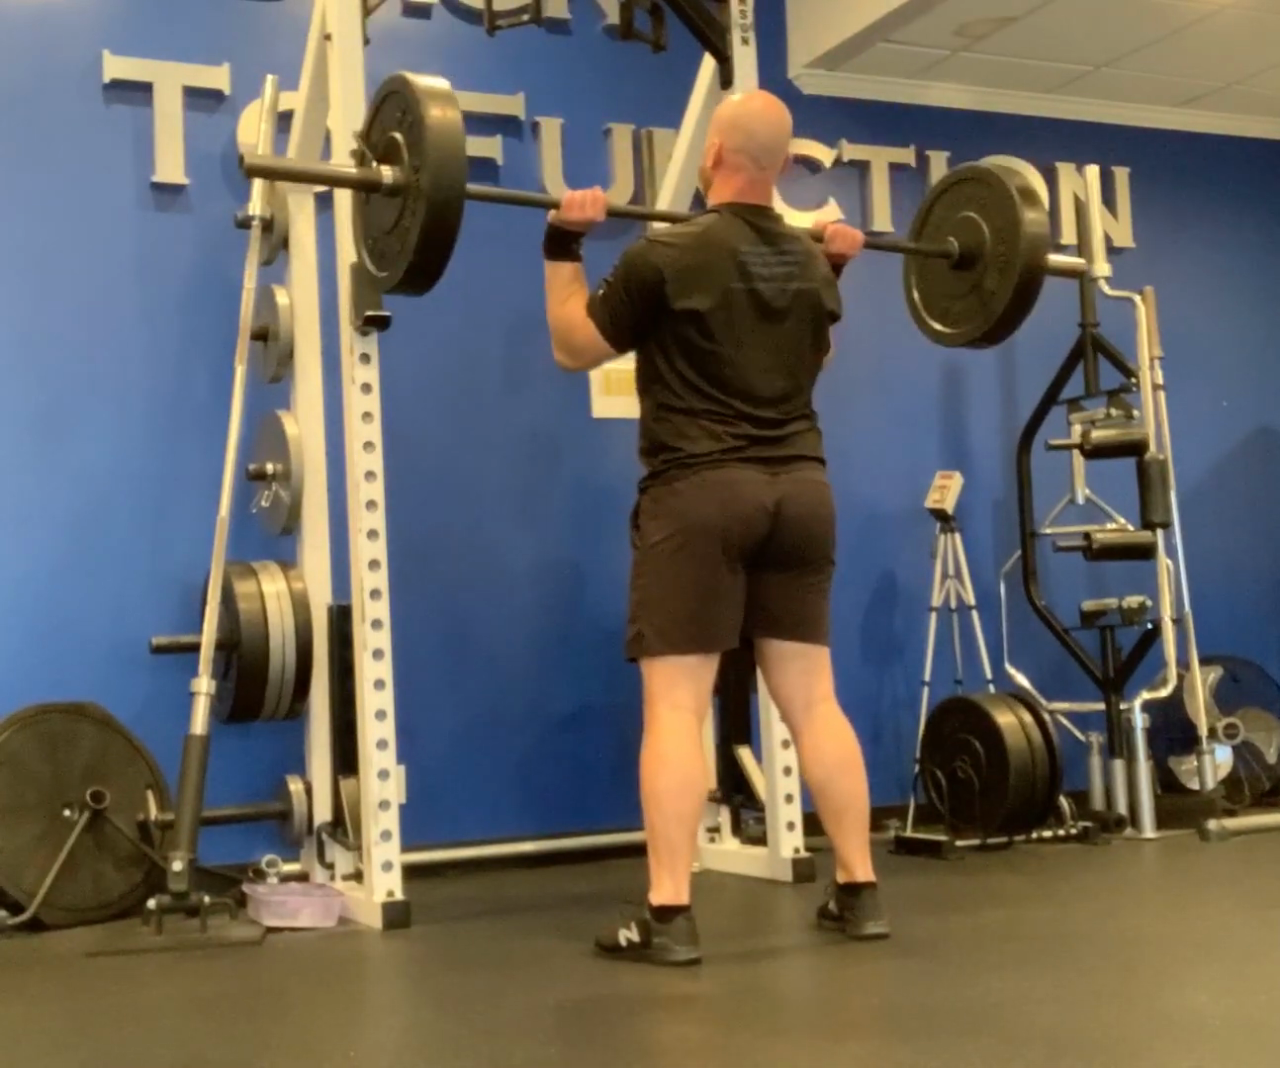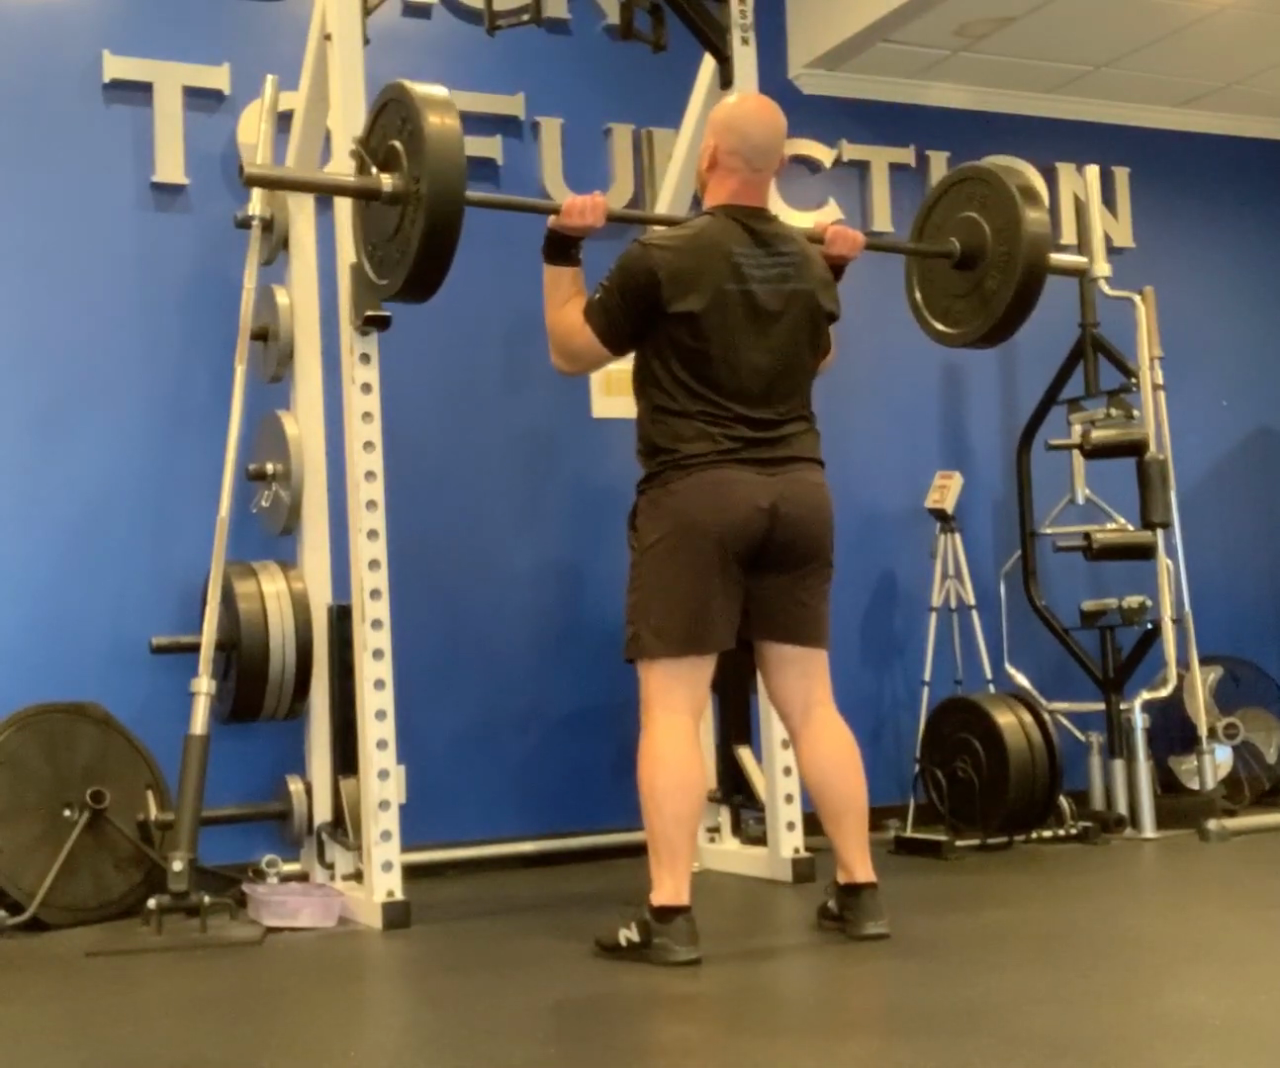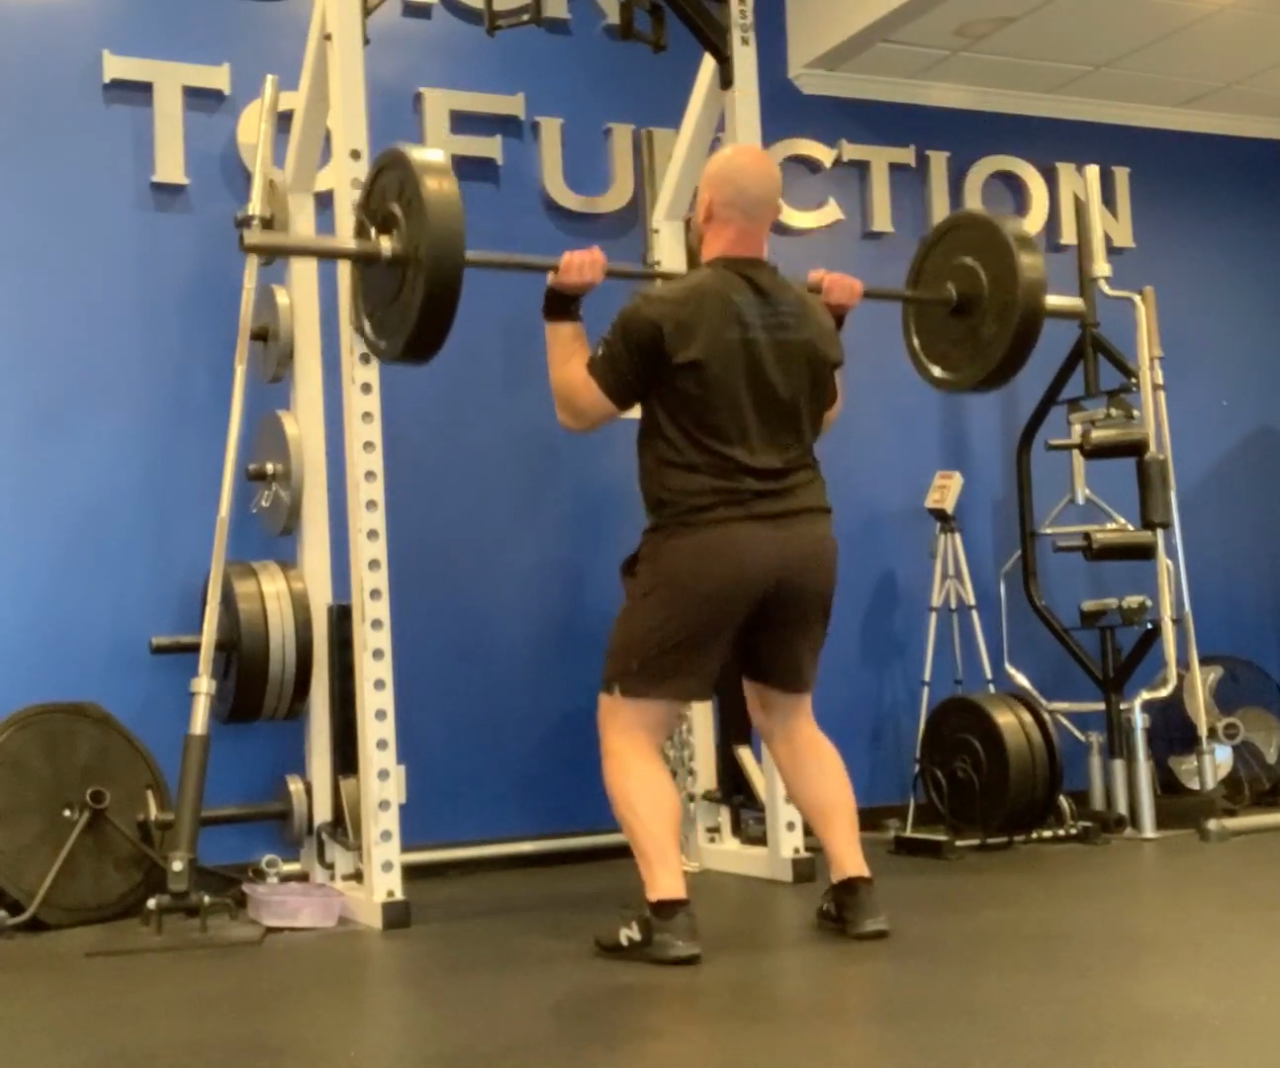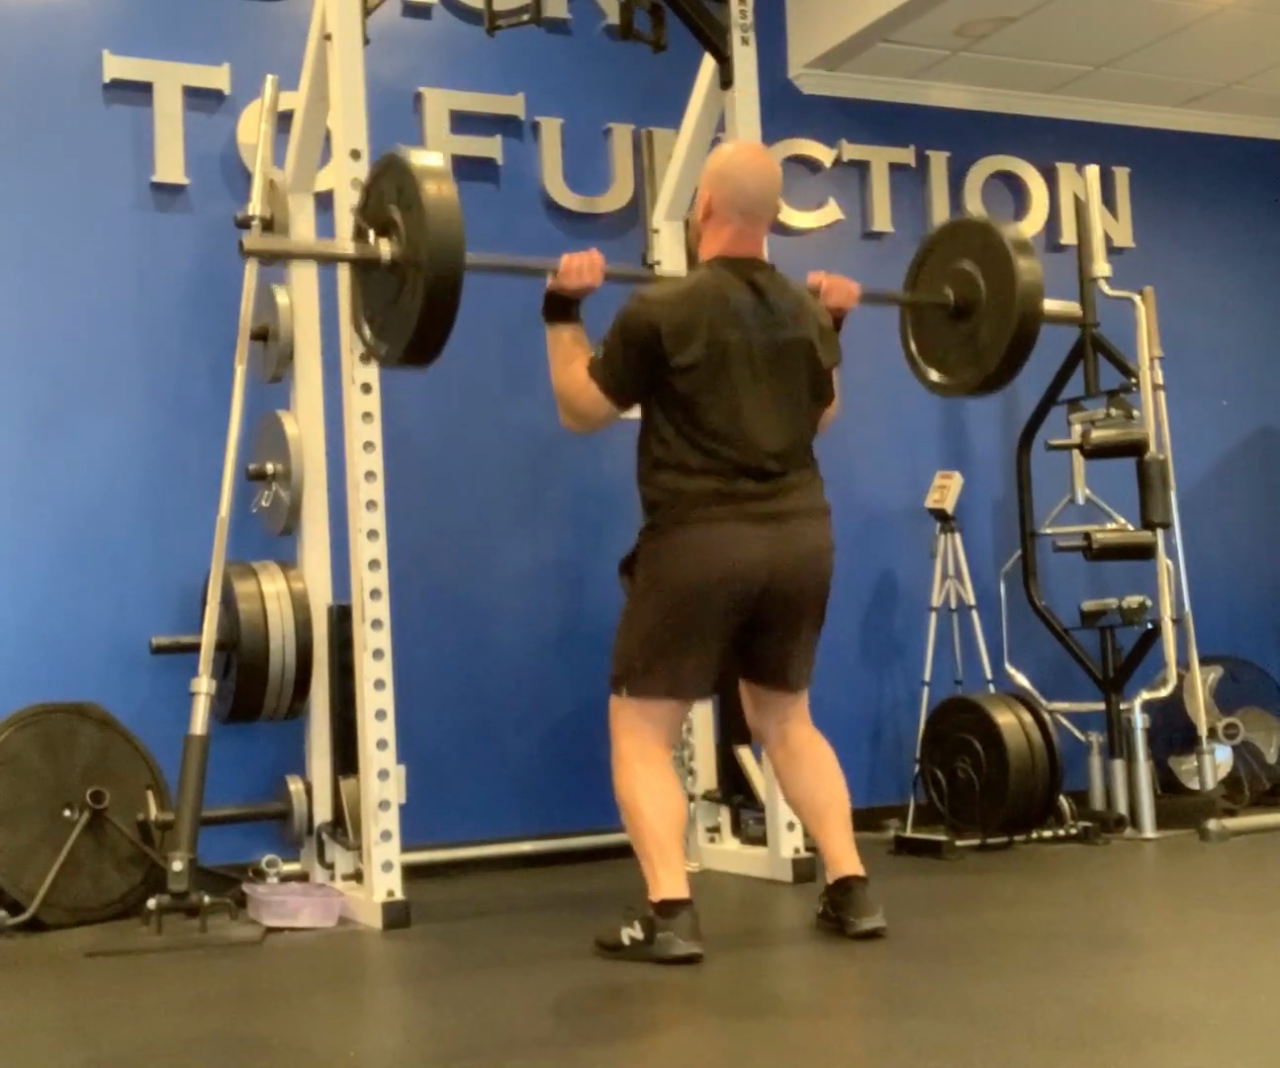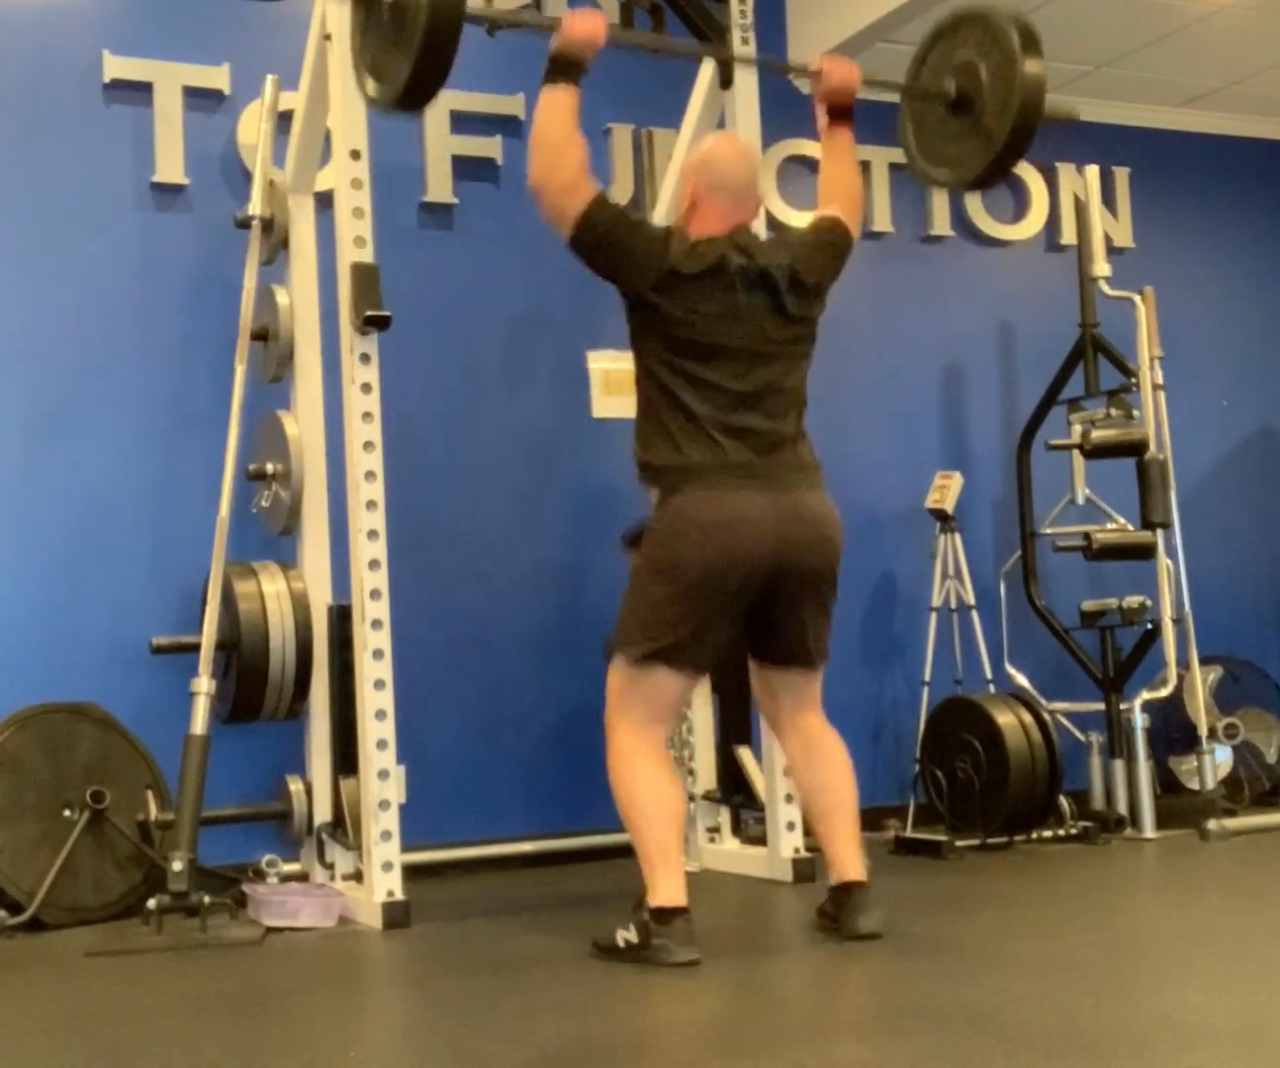
dt=0.3s
person 1, frame 1
left shoulder: (667, 253)
right shoulder: (811, 263)
left elbow: (573, 345)
left wrist: (565, 243)
left hip: (701, 493)
right hip: (800, 488)
left knee: (675, 705)
right knee: (811, 699)
left ankle: (669, 916)
right ankle: (859, 891)
person 1, frame 2
left shoulder: (663, 256)
right shoulder: (809, 265)
left elbow: (571, 349)
left wrist: (563, 247)
left hip: (696, 495)
right hip: (799, 489)
left knee: (672, 709)
right knee: (810, 703)
left ankle: (669, 915)
right ankle: (860, 891)
person 1, frame 3
left shoulder: (665, 308)
right shoulder: (810, 314)
left elbow: (578, 407)
left wrist: (562, 304)
left hip: (705, 545)
right hip: (807, 541)
left knee: (629, 732)
right knee: (789, 722)
left ankle: (667, 913)
right ankle: (855, 889)
person 1, frame 4
left shoulder: (663, 309)
right shoulder: (806, 313)
left elbow: (581, 410)
left wrist: (563, 309)
left hip: (700, 544)
right hip: (803, 539)
left knee: (640, 736)
right knee: (785, 722)
left ankle: (671, 912)
right ankle: (851, 887)
person 1, frame 5
left shoulder: (661, 263)
right shoulder: (800, 267)
left elbow: (558, 187)
right elbow: (846, 211)
right wrist: (840, 120)
left hip: (708, 522)
right hip: (808, 521)
left knee: (635, 729)
right knee: (797, 717)
left ankle: (666, 915)
right ankle: (852, 890)
